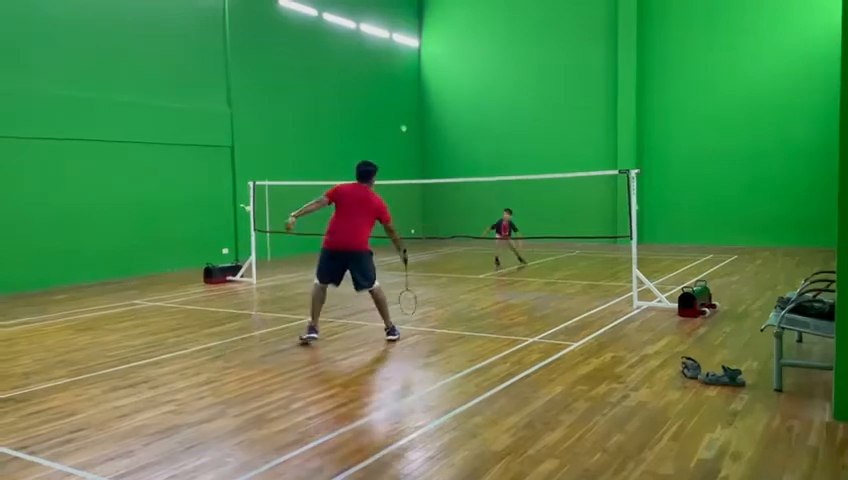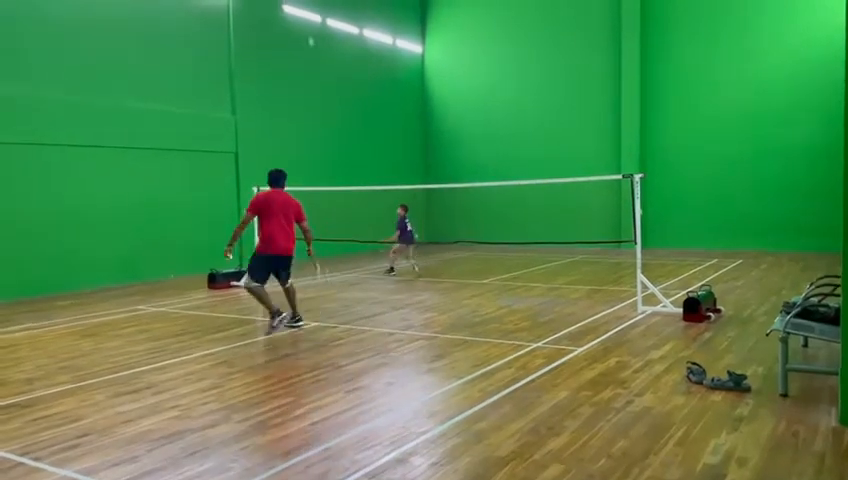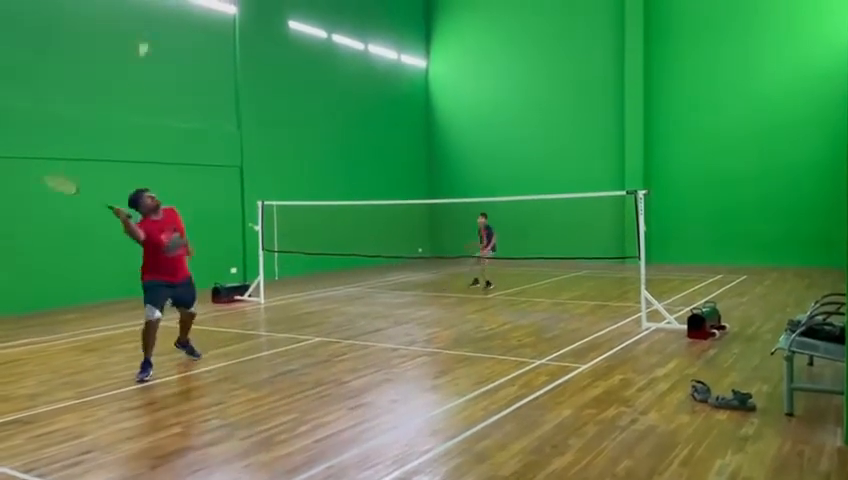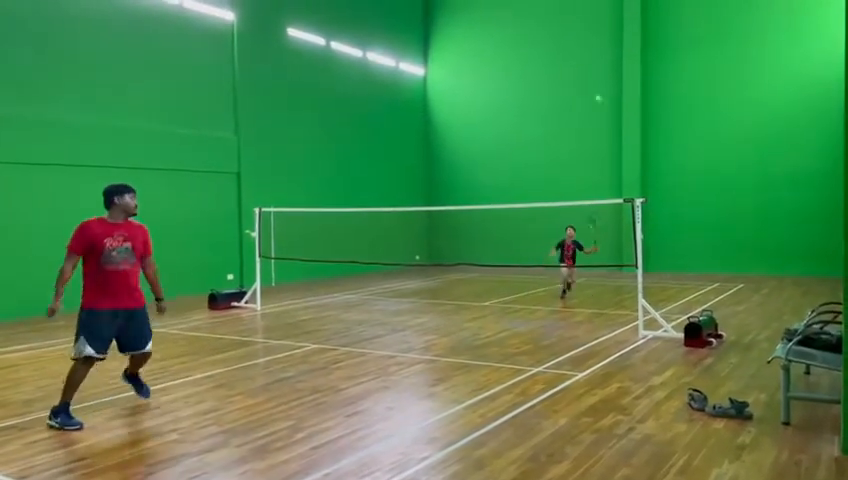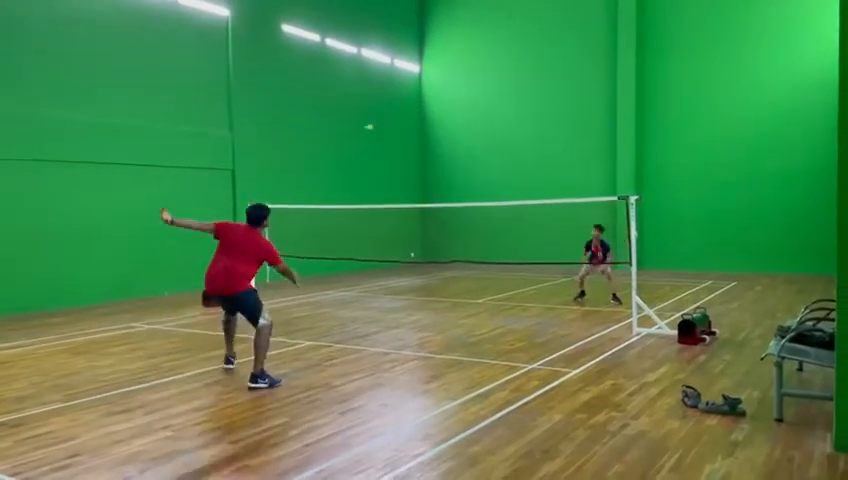
dt=1s
person 1, frame 1
left shoulder: (341, 190)
right shoulder: (377, 201)
left elbow: (318, 203)
right elbow: (390, 229)
left wrist: (294, 216)
right wrist: (401, 250)
left hip: (332, 246)
right hip: (359, 249)
left knee: (320, 285)
right knee: (374, 288)
left ankle: (313, 328)
right ankle: (390, 328)
person 1, frame 2
left shoulder: (260, 198)
right shoulder: (294, 203)
left elbow: (244, 223)
right elbow: (306, 228)
left wrist: (230, 244)
right wrist: (309, 247)
left hip: (268, 249)
right hip: (288, 250)
left knee: (252, 284)
right knee: (286, 282)
left ankle: (275, 313)
right ankle: (295, 317)
person 1, frame 3
left shoulder: (172, 213)
right shoulder: (143, 226)
right elbow: (137, 236)
left wrist: (187, 245)
right wrist: (125, 220)
left hip: (182, 276)
right hip: (155, 280)
left knee: (189, 312)
right knee: (152, 319)
left ankle: (183, 341)
right ankle: (146, 363)
person 1, frame 4
left shoulder: (140, 231)
right shoulder: (88, 229)
left elbow: (148, 266)
right elbow: (69, 264)
left wrist: (160, 298)
right wrist: (57, 297)
left hip: (133, 306)
right hip: (98, 308)
left knee: (143, 351)
right knee: (87, 357)
left ankle: (131, 374)
right ankle: (60, 411)
person 1, frame 5
left shoulder: (228, 228)
right shoulder: (264, 246)
left elbow: (200, 226)
right elbow: (283, 269)
left wrist: (172, 221)
right wrist: (293, 277)
left hip: (213, 286)
right hip: (238, 288)
left knee: (230, 313)
right knee: (264, 325)
left ankle: (229, 356)
right ankle: (258, 375)
